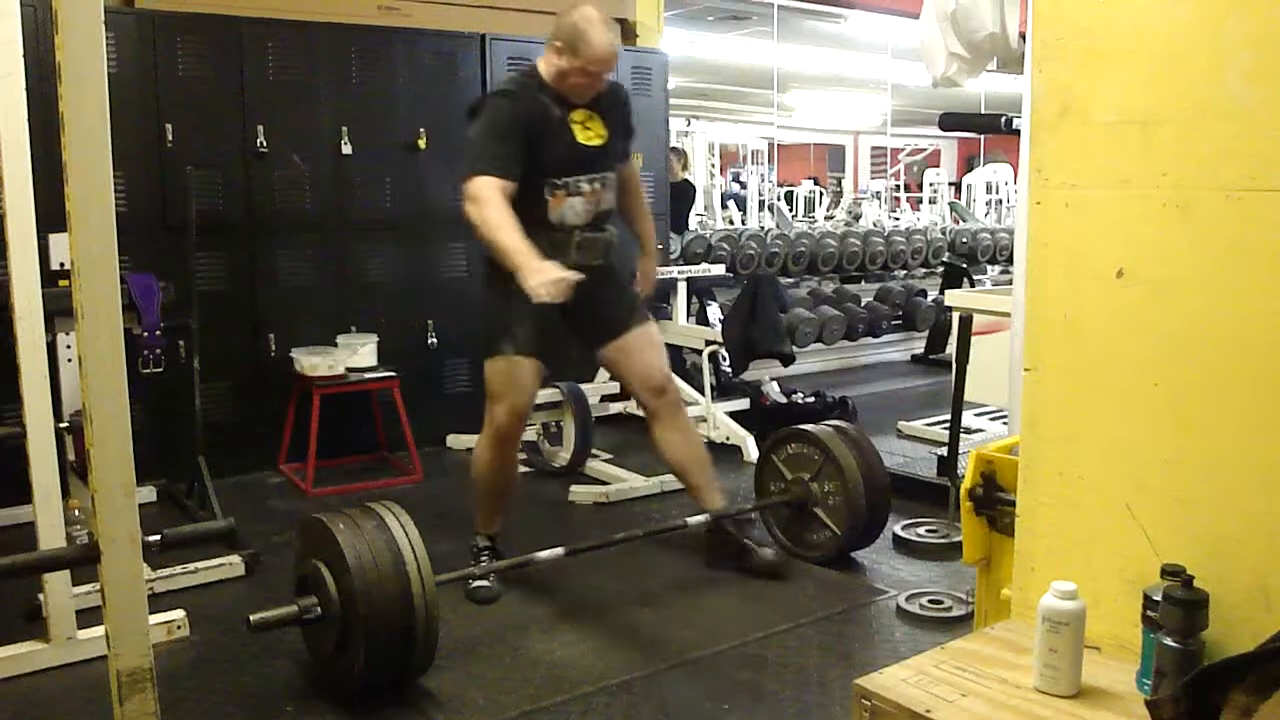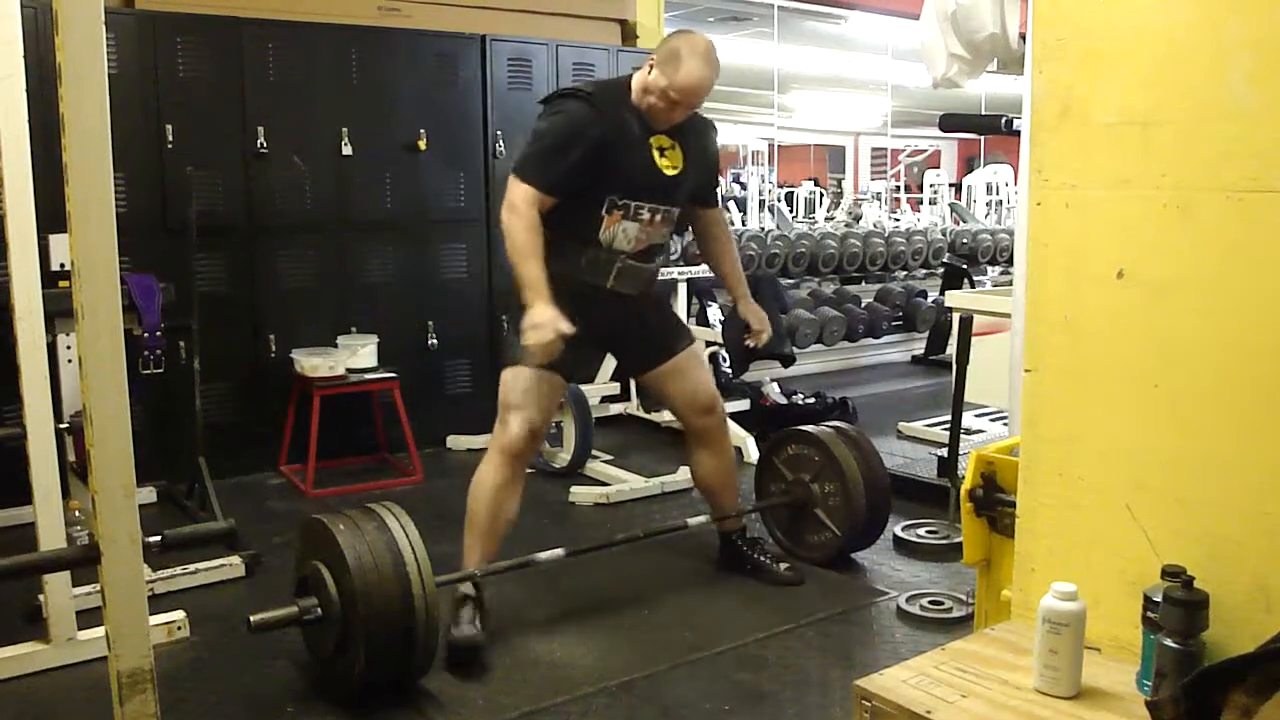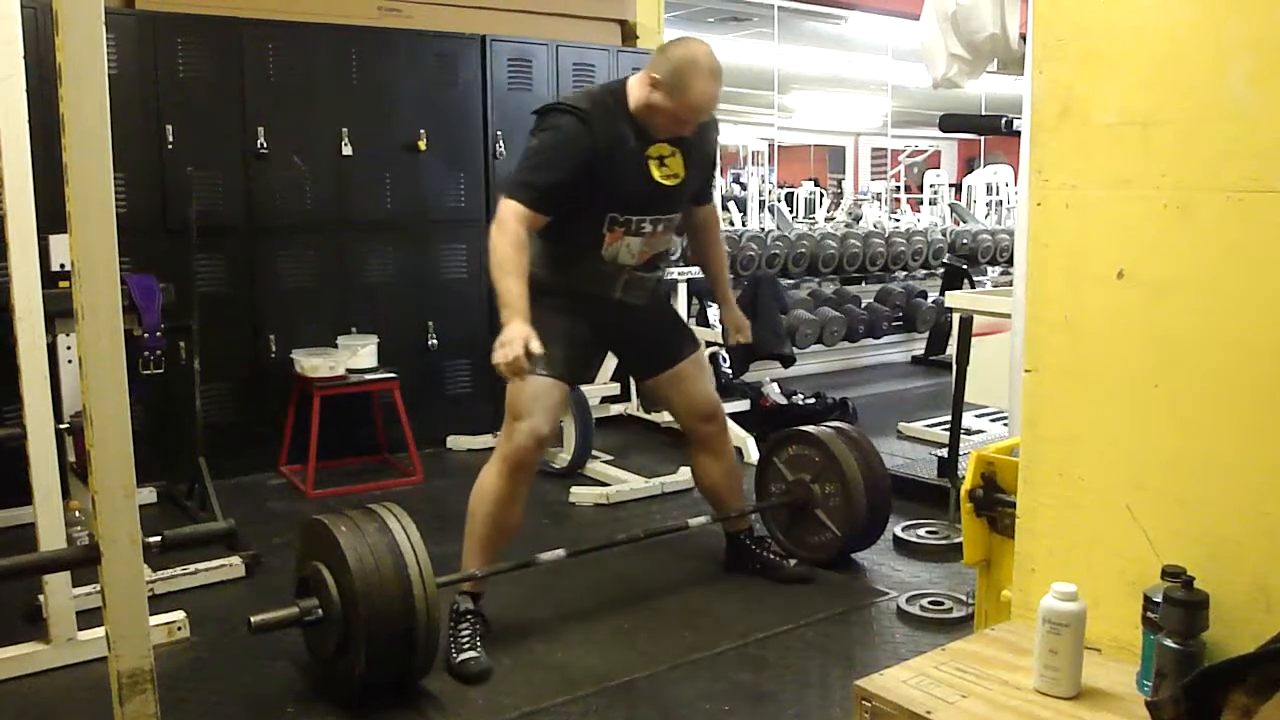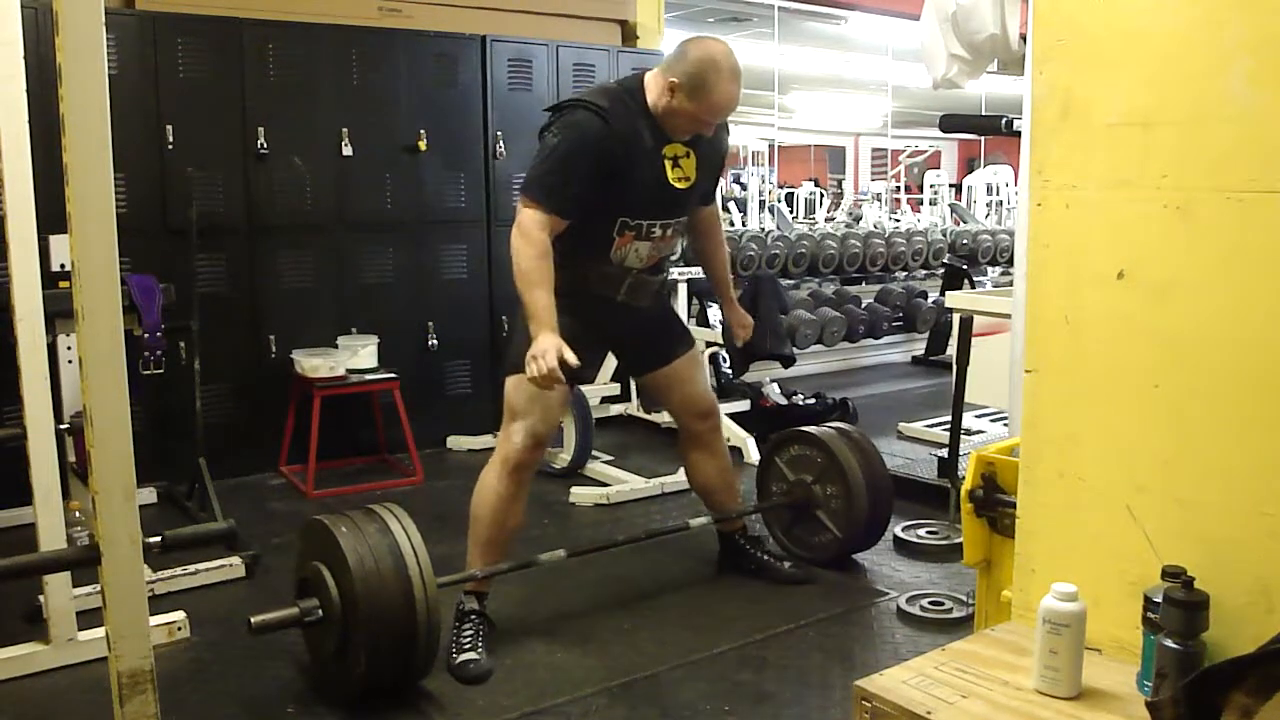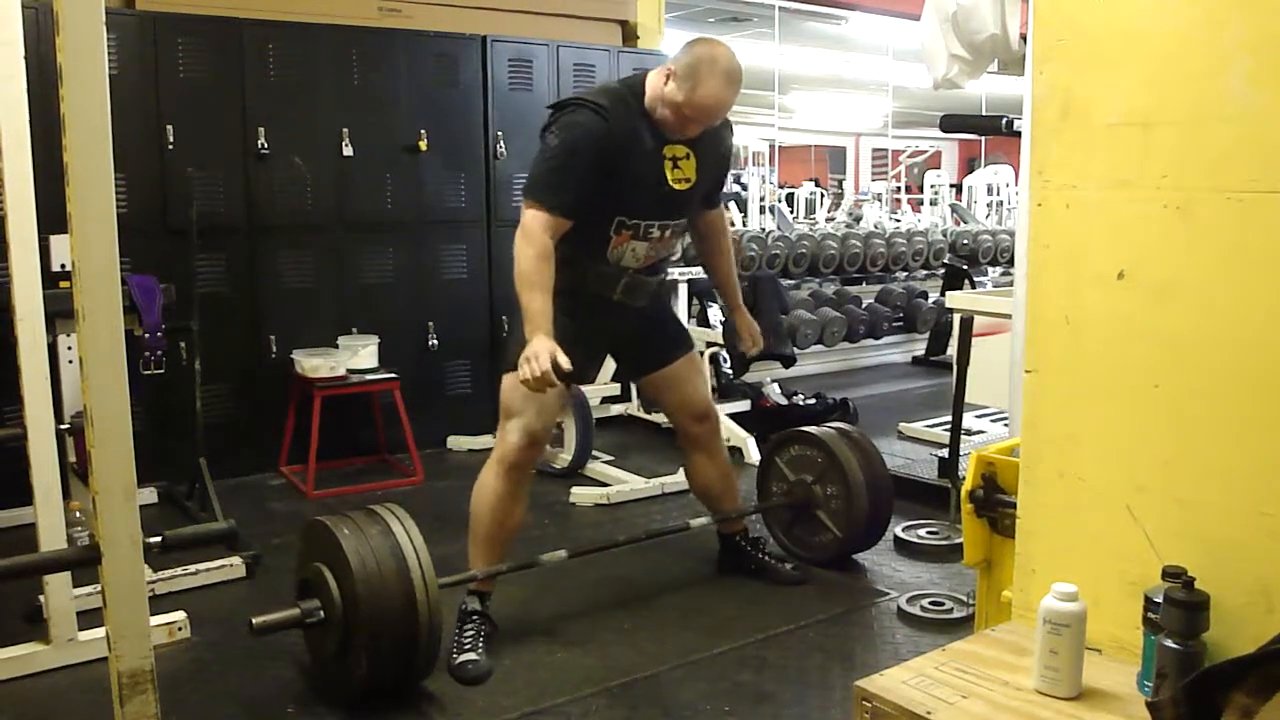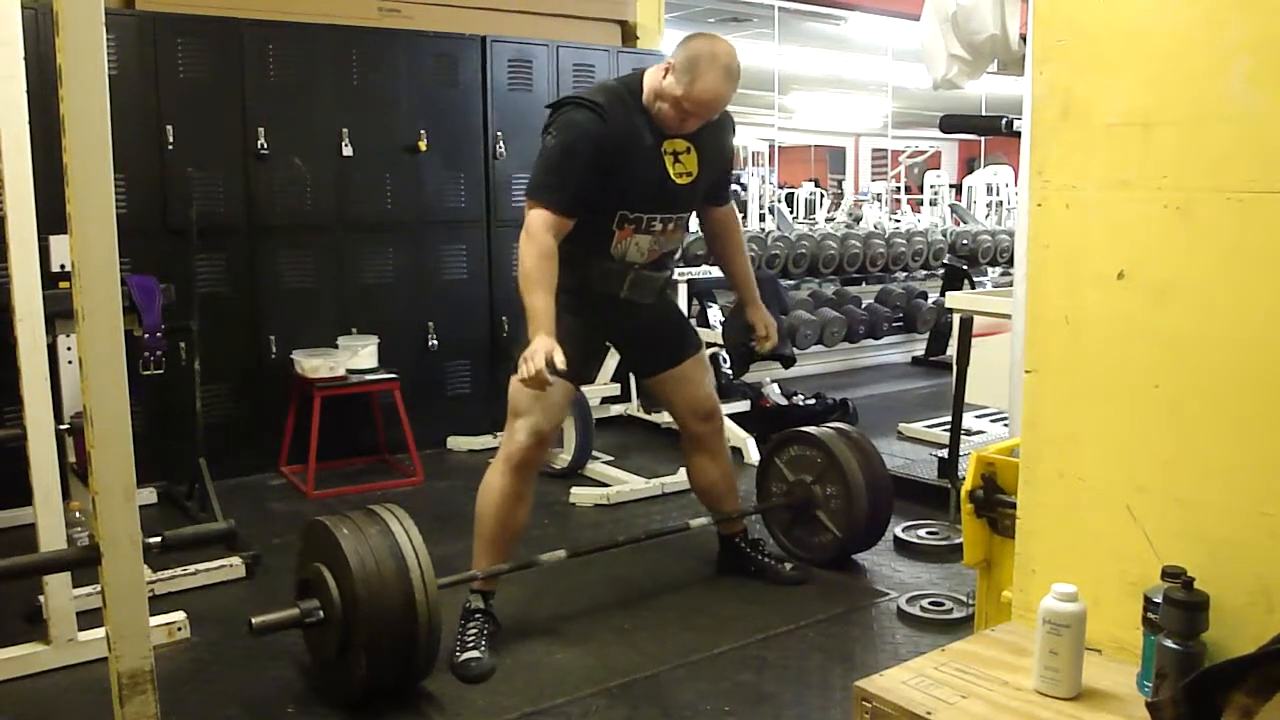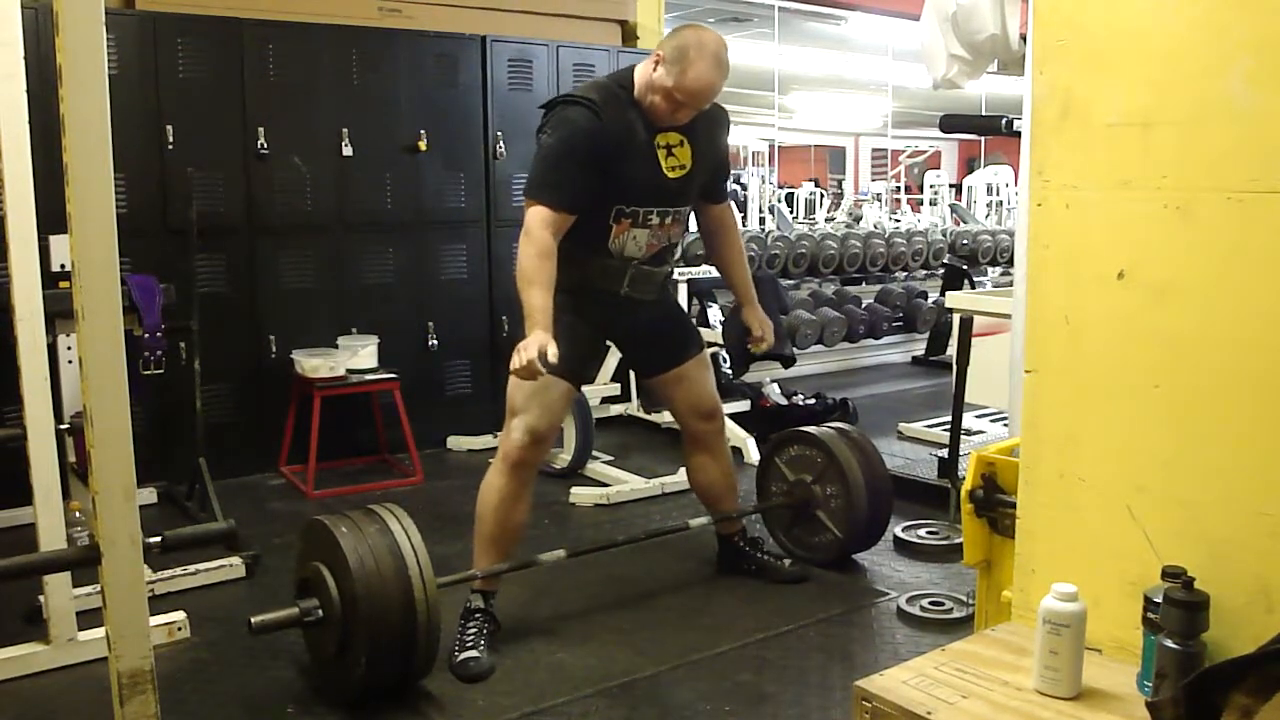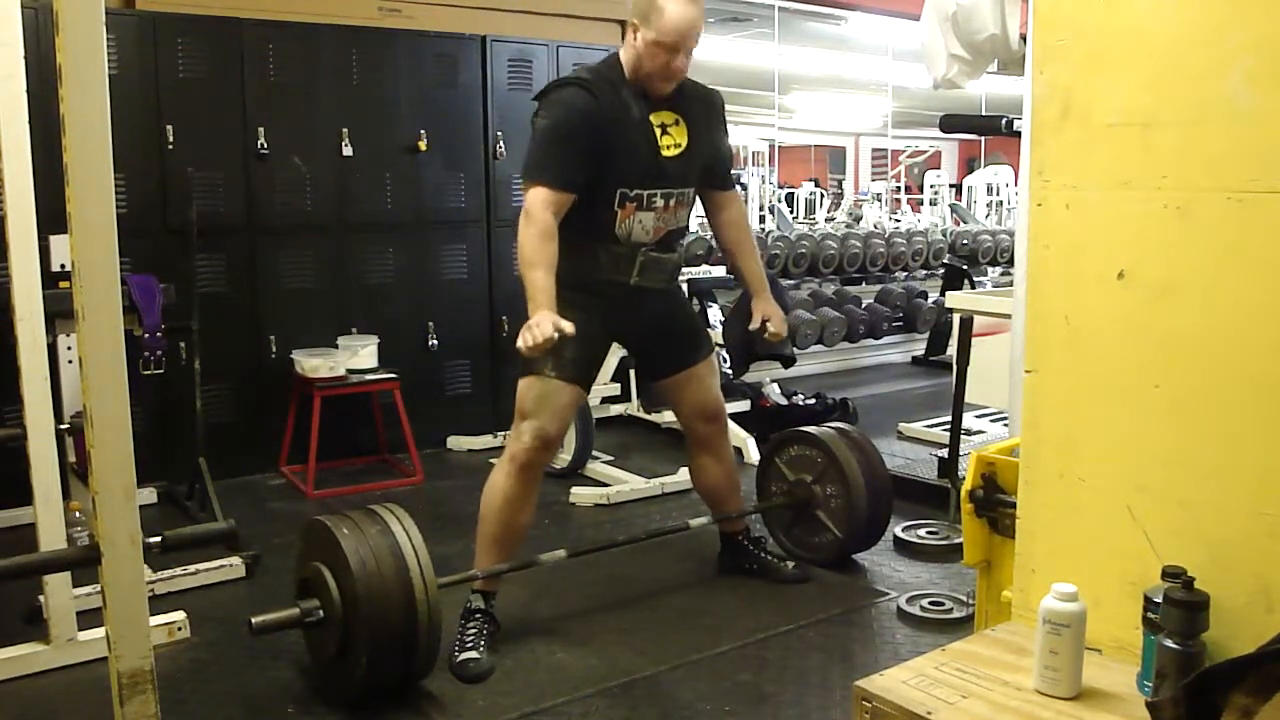
dt=0.4s
person 1, frame 1
left shoulder: (612, 101)
right shoulder: (510, 109)
right elbow: (482, 198)
left wrist: (648, 252)
right wrist: (530, 267)
left hip: (595, 270)
right hip: (528, 279)
left knee: (661, 392)
right knee: (505, 418)
left ankle: (724, 530)
right ankle: (485, 547)
person 1, frame 2
left shoulder: (698, 137)
right shoulder: (584, 116)
left elbow: (709, 221)
right elbow: (519, 206)
left wrist: (744, 299)
right wrist: (538, 303)
left hip: (635, 296)
right hip: (564, 297)
left knee: (707, 410)
right knee: (517, 436)
left ankle: (735, 541)
right ankle: (468, 599)
person 1, frame 3
left shoulder: (698, 132)
right shoulder: (578, 128)
left elbow: (701, 217)
right elbow: (511, 222)
left wrist: (726, 301)
right wrist: (514, 321)
left hip: (642, 296)
right hip: (566, 297)
left knee: (707, 416)
right knee: (523, 442)
left ankle: (743, 541)
right ankle: (466, 607)
person 1, frame 4
left shoulder: (707, 132)
right shoulder: (591, 124)
left elbow: (702, 215)
right elbow: (531, 227)
left wrist: (728, 301)
right wrist: (545, 333)
left hip: (643, 294)
right hip: (567, 293)
left knee: (702, 414)
right knee: (522, 444)
left ankle: (736, 541)
right ankle: (471, 609)
person 1, frame 5
left shoulder: (712, 135)
right shoulder: (592, 123)
left elbow: (708, 221)
right elbow: (535, 230)
left wrist: (737, 309)
right wrist: (538, 335)
left hip: (641, 295)
right hip: (566, 294)
left knee: (700, 417)
right knee: (520, 442)
left ankle: (737, 542)
right ankle: (474, 610)
person 1, frame 6
left shoulder: (714, 130)
right shoulder: (591, 121)
left elbow: (719, 215)
right elbow: (541, 230)
left wrist: (752, 302)
right wrist: (541, 334)
left hip: (647, 294)
right hip: (574, 295)
left knee: (705, 417)
right knee: (525, 442)
left ankle: (736, 543)
right ankle: (478, 609)
person 1, frame 7
left shoulder: (708, 125)
right shoulder: (584, 119)
left elbow: (716, 215)
right elbow: (540, 228)
left wrist: (749, 303)
right wrist: (538, 329)
left hip: (650, 293)
right hip: (575, 295)
left knee: (706, 417)
right knee: (523, 442)
left ankle: (735, 543)
right ankle: (478, 607)
person 1, frame 8
left shoulder: (703, 106)
right shoulder: (579, 102)
left elbow: (724, 204)
right elbow: (541, 211)
left wrist: (761, 293)
right wrist: (543, 308)
left hip: (658, 288)
right hip: (582, 291)
left knee: (709, 418)
right knee: (530, 443)
left ankle: (738, 543)
right ankle: (479, 606)
